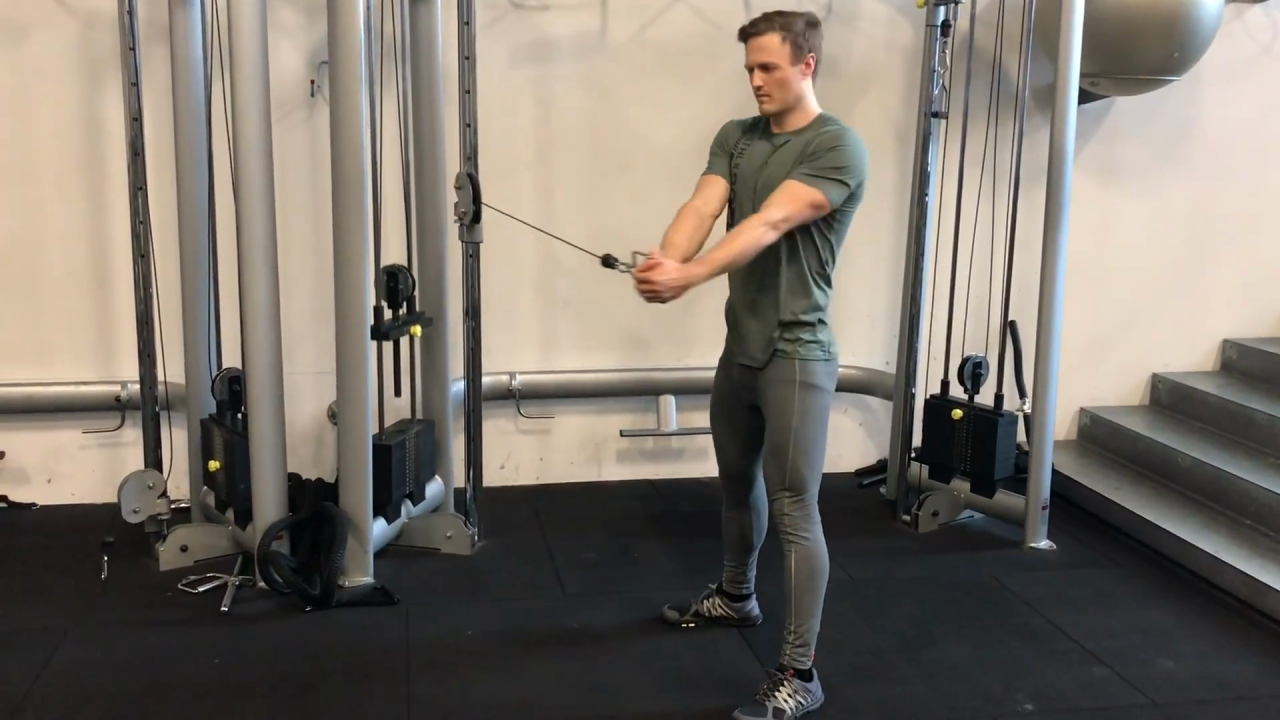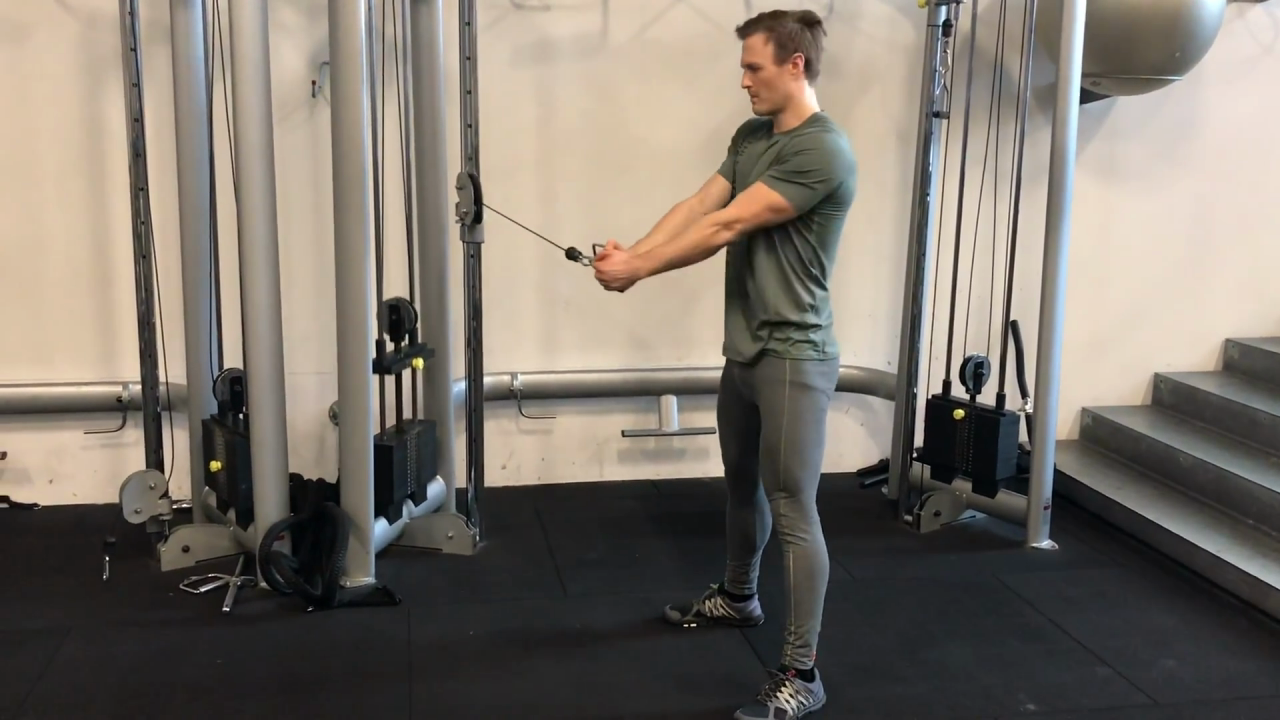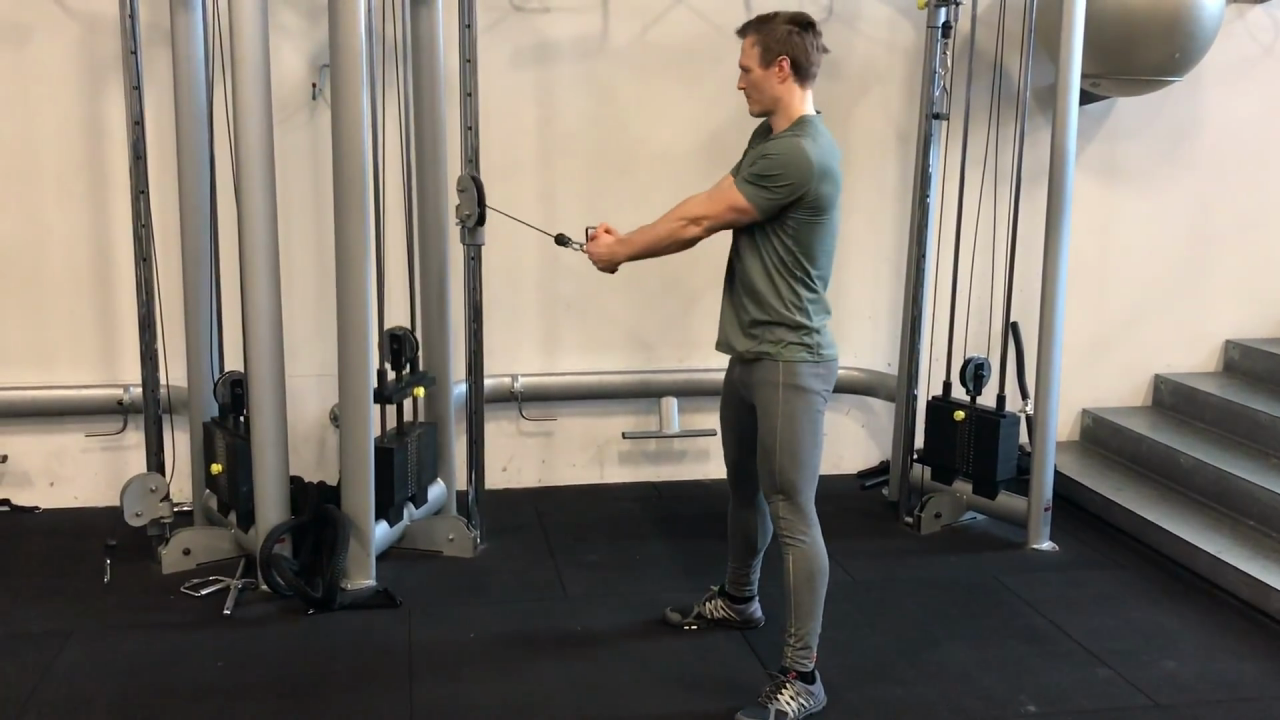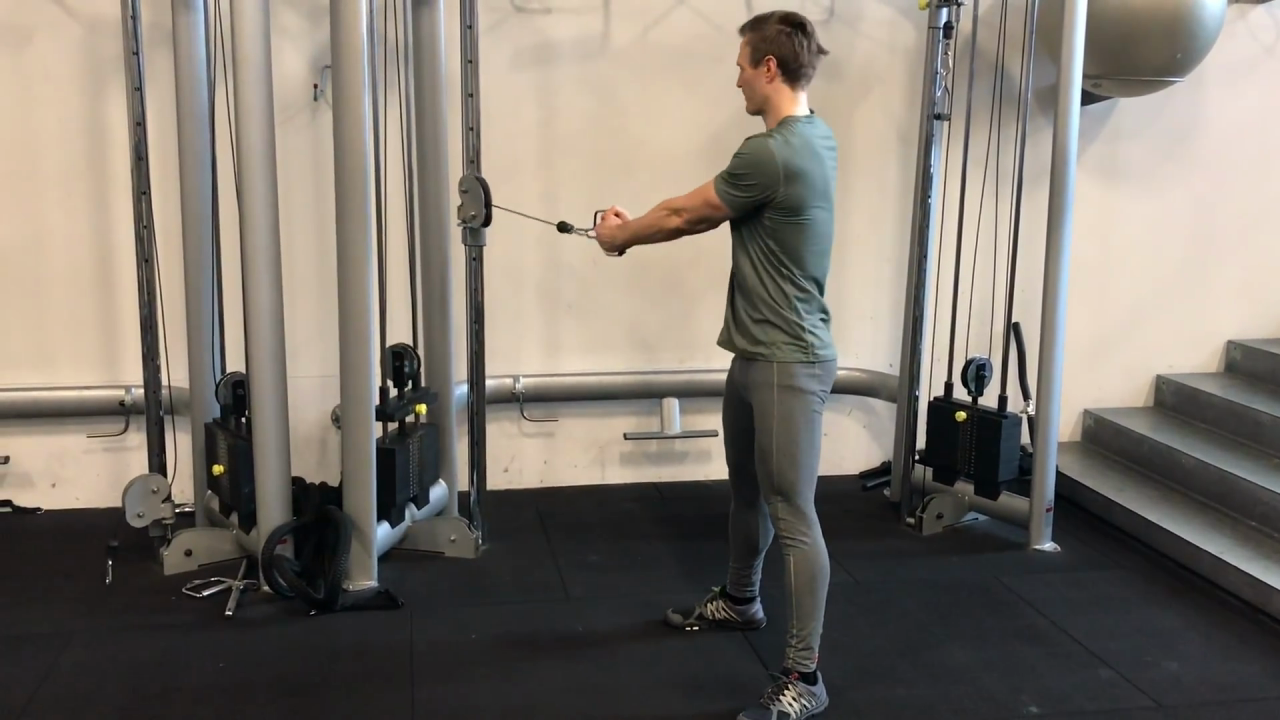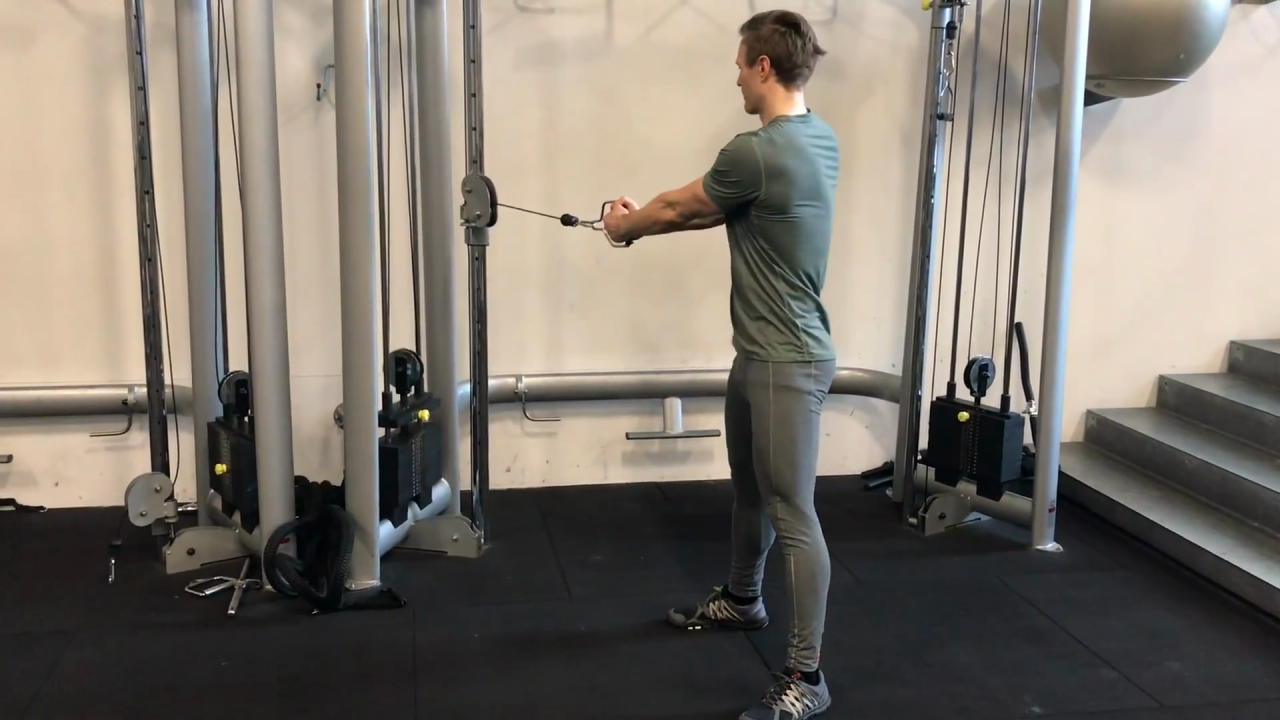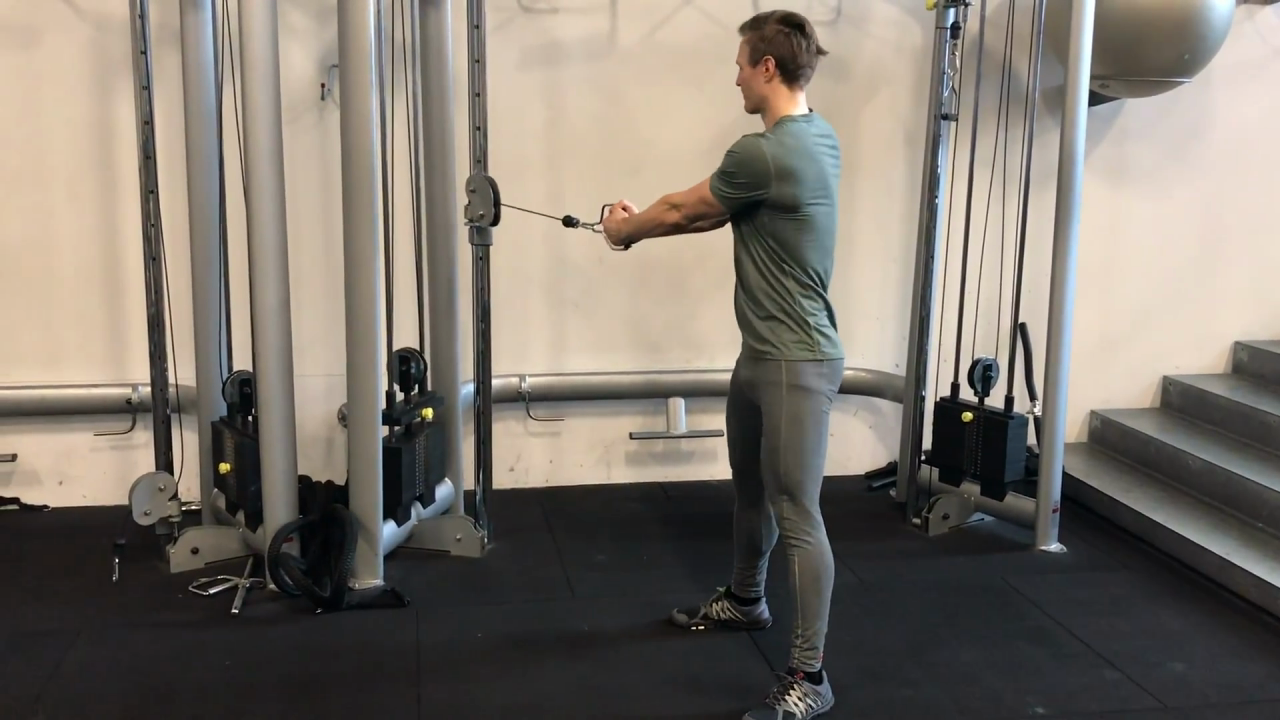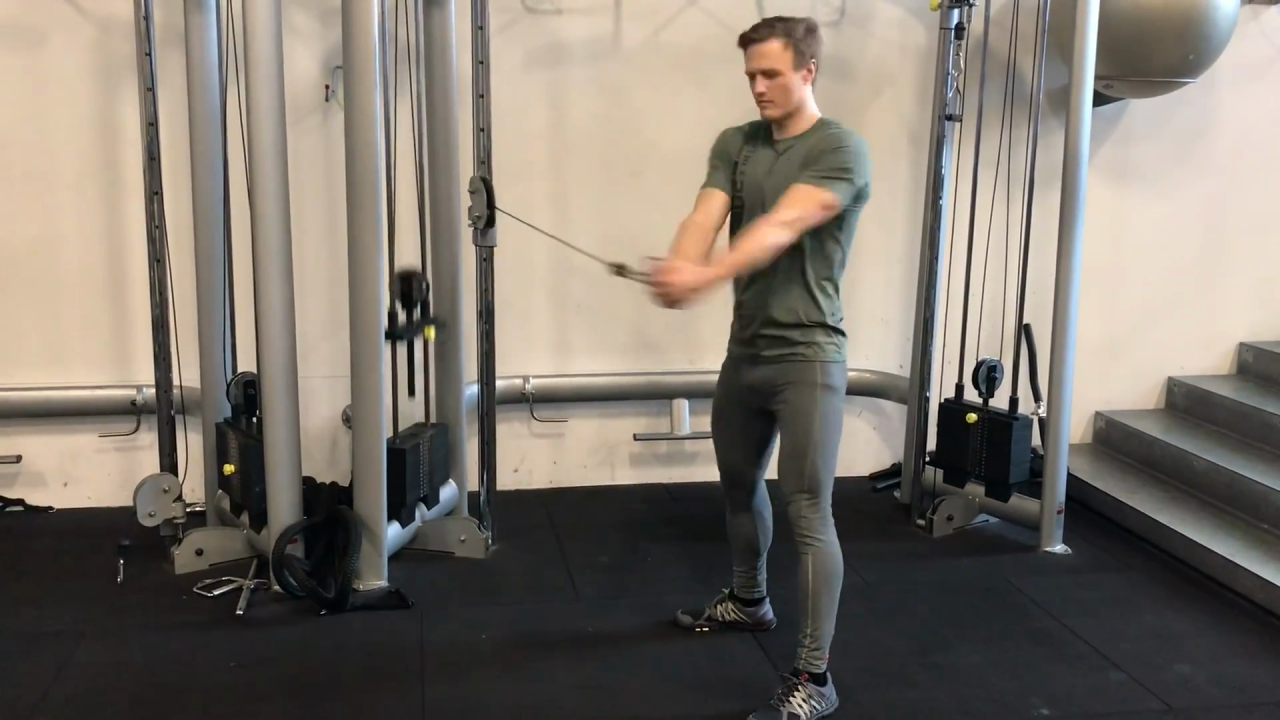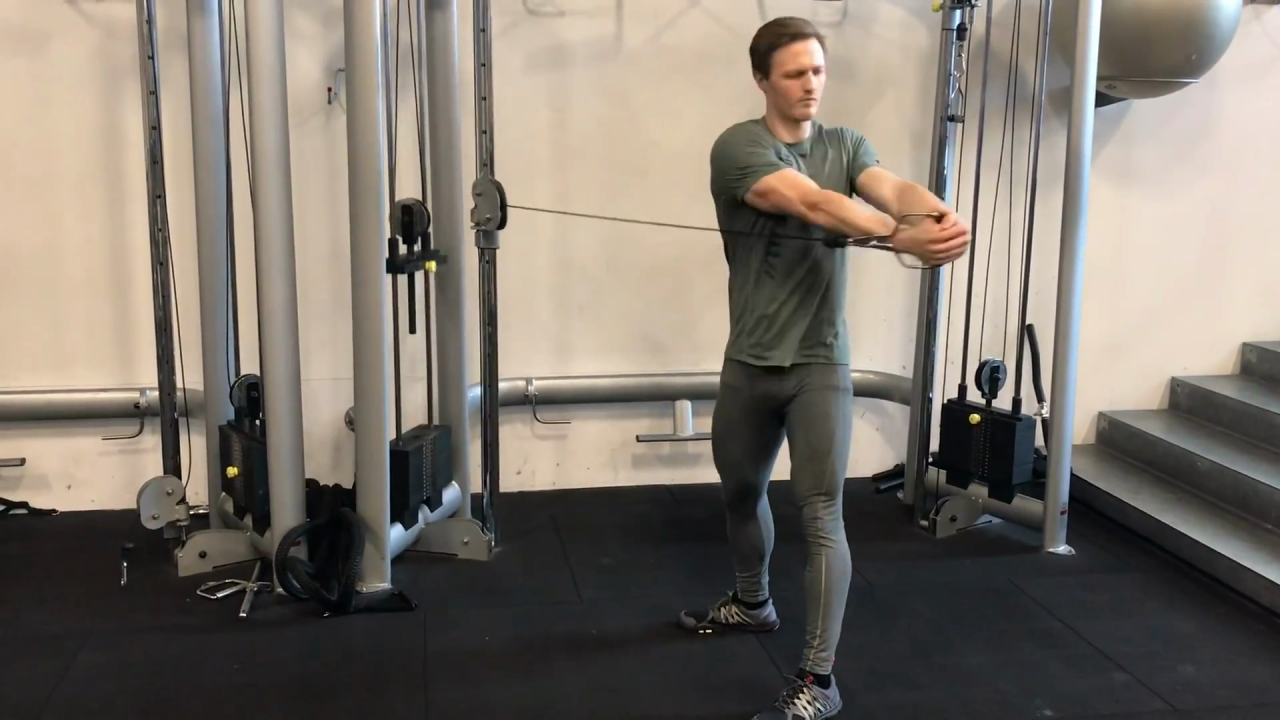
dt=0.3s
person 1, frame 1
left shoulder: (838, 147)
right shoulder: (735, 138)
left elbow: (768, 224)
right elbow: (701, 208)
left wrist: (692, 275)
right wrist: (664, 261)
left hip: (797, 356)
right hip: (739, 348)
left knee: (795, 511)
right knee: (738, 484)
right ankle: (735, 596)
person 1, frame 2
left shoulder: (822, 150)
right shoulder: (752, 137)
left elbow: (725, 228)
right elbow: (698, 205)
left wrist: (638, 270)
right wrist: (631, 252)
left hip: (794, 359)
right hip: (746, 350)
left knee: (793, 511)
right knee: (743, 486)
right ankle: (737, 596)
person 1, frame 3
left shoulder: (801, 154)
right shoulder: (769, 138)
left elbow: (700, 224)
right elbow: (704, 201)
left wrist: (619, 251)
right wrist: (626, 239)
left hip: (790, 362)
right hip: (750, 353)
left knee: (792, 515)
right knee: (744, 489)
right ankle: (738, 599)
person 1, frame 4
left shoulder: (771, 153)
right shoulder: (807, 136)
left elbow: (687, 213)
right elbow: (709, 212)
left wrist: (621, 236)
right wrist: (634, 224)
left hip: (788, 363)
right hip: (756, 353)
left knee: (793, 516)
right knee: (747, 489)
right ankle: (739, 600)
person 1, frame 5
left shoulder: (756, 151)
right shoulder: (814, 137)
left elbow: (680, 206)
left wrist: (624, 223)
right wrist: (641, 217)
left hip: (785, 363)
right hip: (761, 353)
left knee: (792, 514)
right knee: (749, 489)
right ankle: (741, 599)
person 1, frame 6
left shoulder: (766, 152)
right shoulder: (806, 136)
left elbow: (687, 210)
right elbow: (707, 210)
left wrist: (626, 228)
right wrist: (639, 219)
left hip: (795, 363)
right hip: (760, 352)
left knee: (797, 513)
right knee: (750, 486)
right ankle: (745, 599)
person 1, frame 7
left shoulder: (840, 148)
right shoulder: (734, 144)
left elbow: (780, 228)
right elbow: (708, 216)
left wrist: (705, 276)
right wrist: (677, 262)
left hip: (807, 358)
right hip: (745, 351)
left knee: (810, 512)
right knee: (739, 488)
right ankle: (748, 600)
person 1, frame 8
left shoulder: (846, 145)
right shoulder: (737, 148)
left elbow: (892, 188)
right elbow: (813, 204)
left wrist: (941, 215)
right wrist: (900, 236)
left hip: (821, 363)
right hip: (751, 364)
left knee: (820, 516)
right knee: (740, 491)
right ankle: (751, 601)
